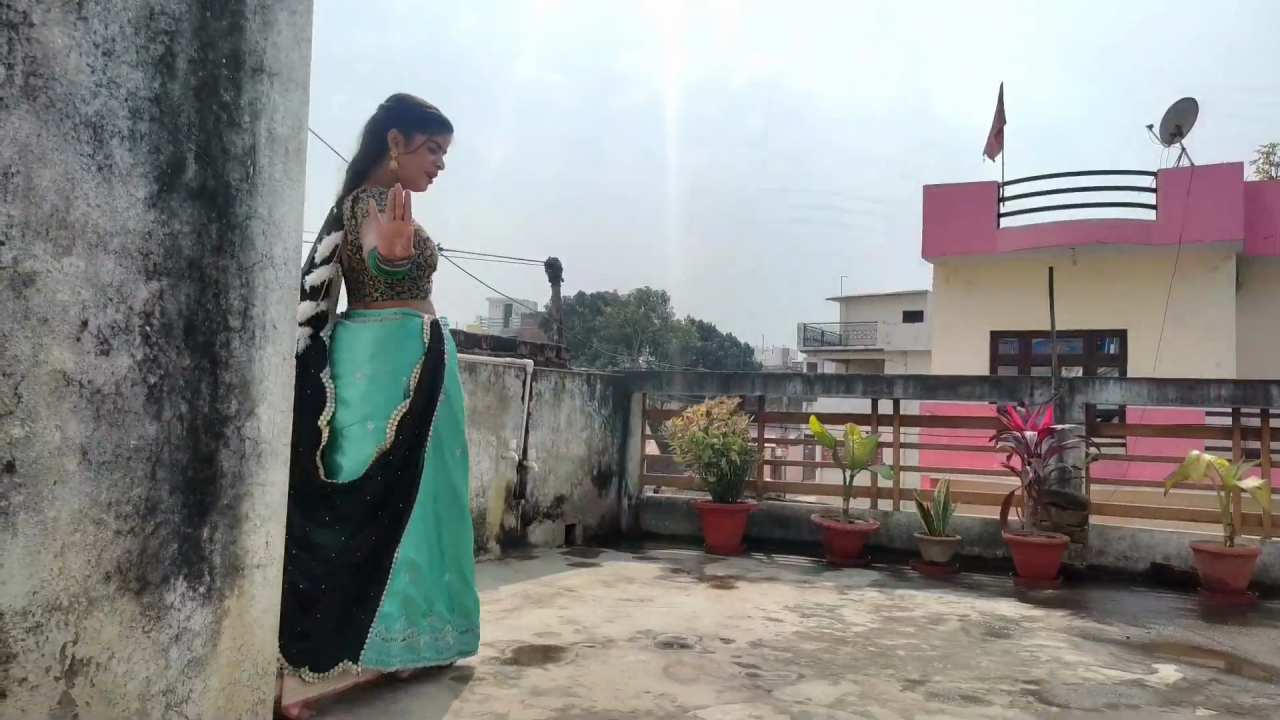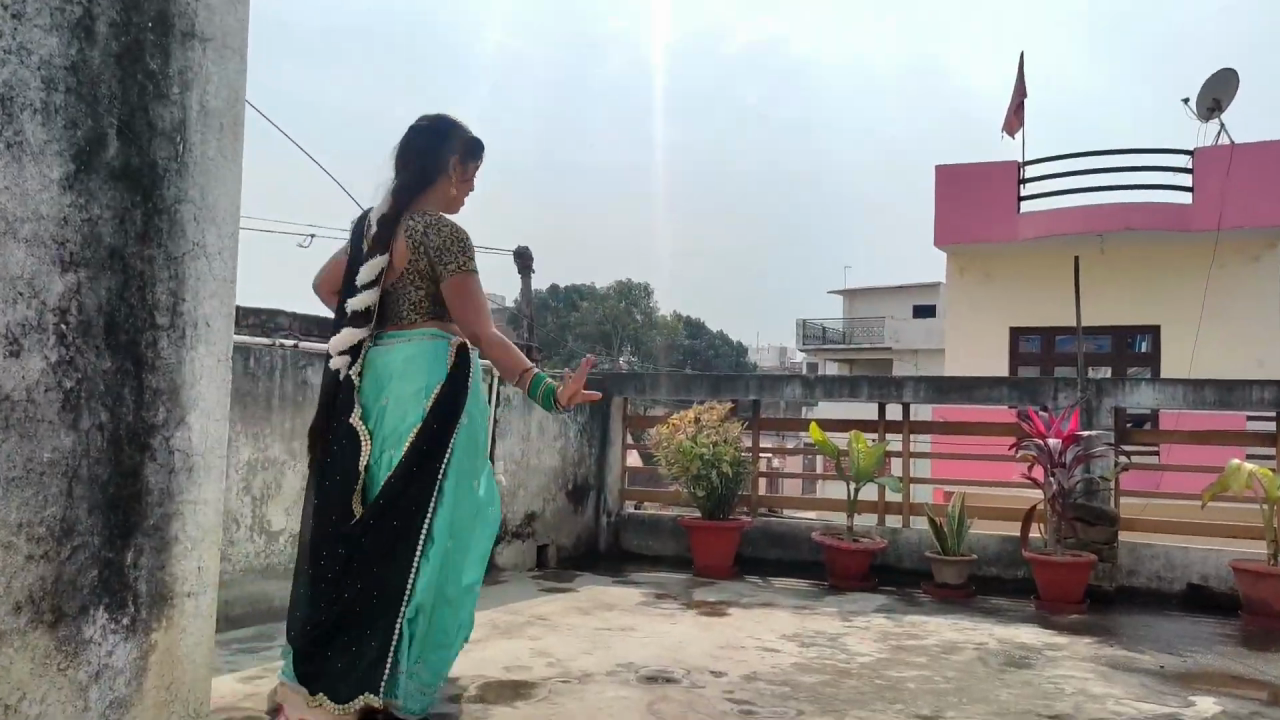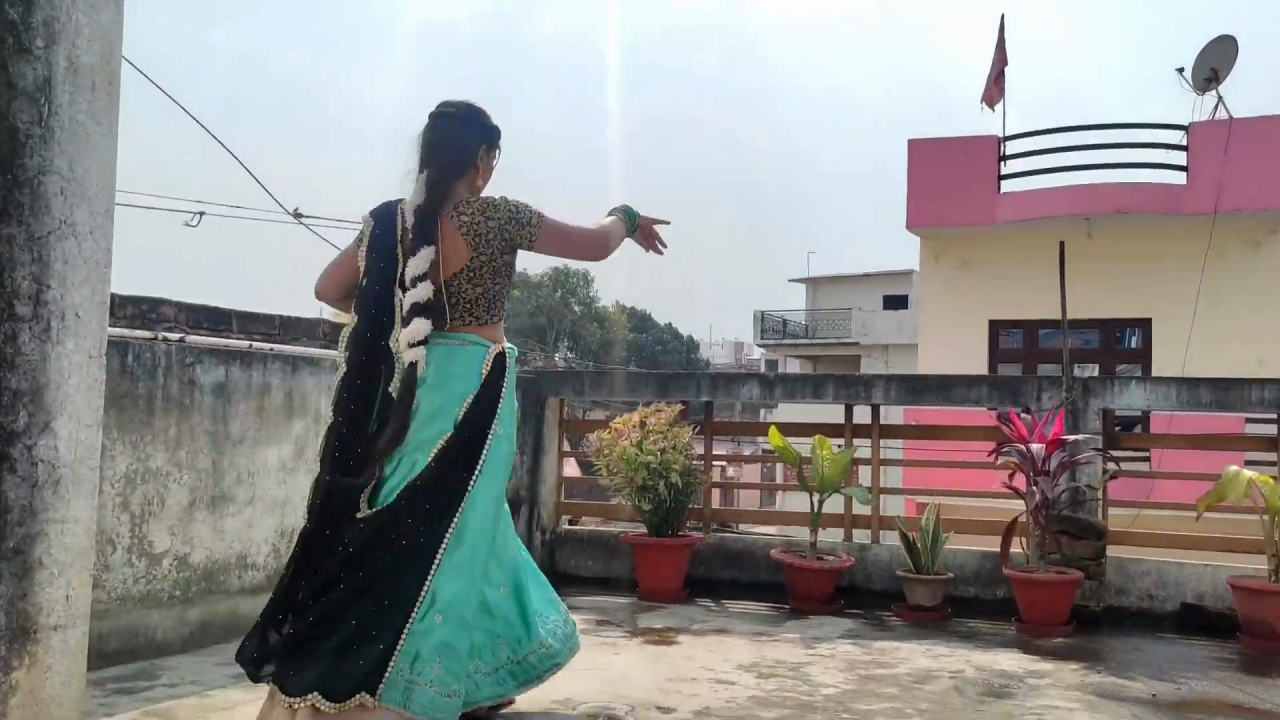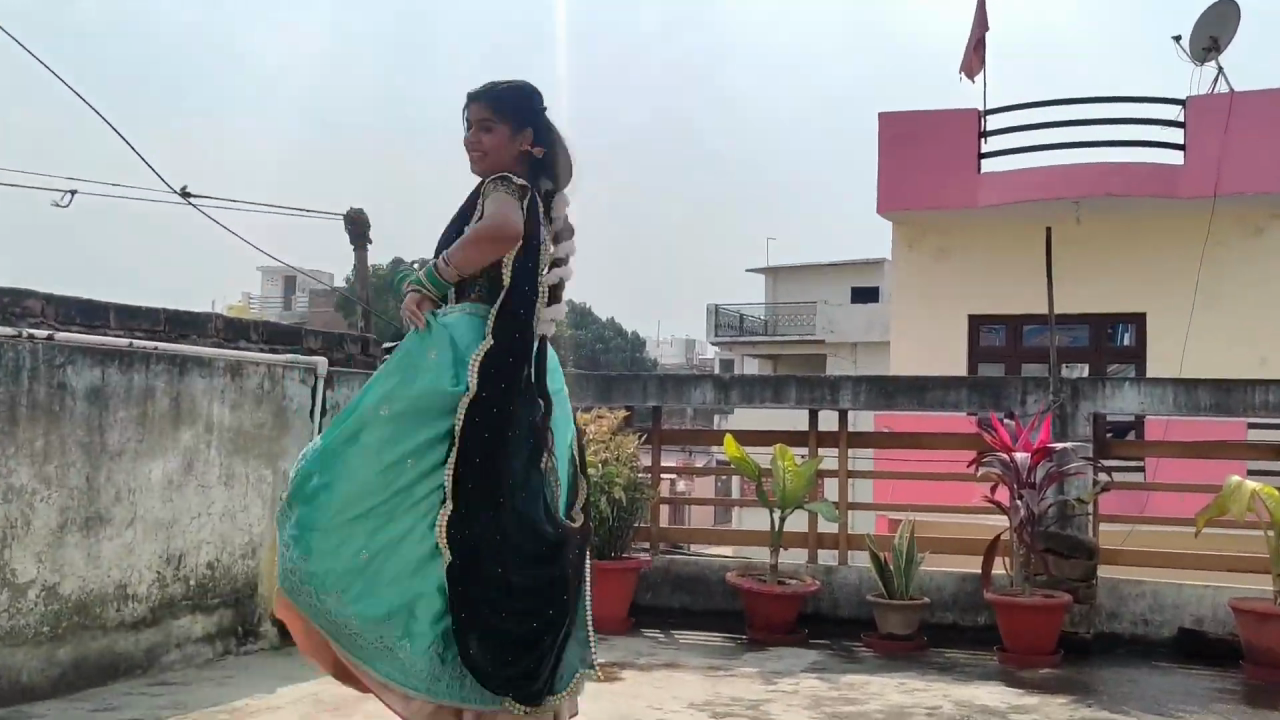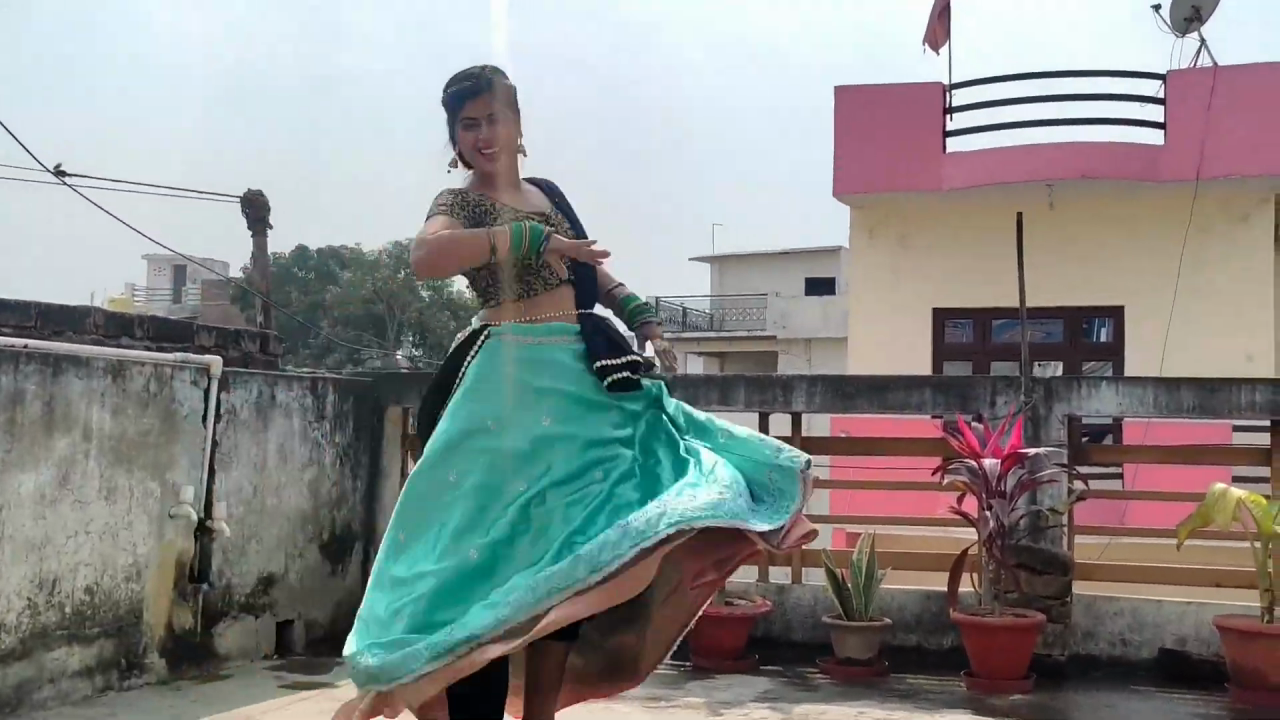
dt=0.4s
person 1, frame 1
left shoulder: (362, 200)
right shoulder: (378, 202)
right elbow: (378, 249)
right wrist: (388, 254)
left hip: (358, 358)
right hip: (400, 357)
left knee: (345, 502)
right knee: (395, 503)
person 1, frame 2
left shoulder: (373, 223)
right shoulder: (441, 231)
left elbow: (326, 285)
right elbow: (481, 332)
right wrist: (548, 391)
left hip: (372, 379)
right hip: (432, 384)
left knee: (373, 522)
right knee: (415, 526)
person 1, frame 3
left shoulder: (391, 220)
right shoulder: (503, 216)
left elbow: (332, 287)
right elbow: (592, 243)
right wrist: (628, 220)
left hip: (406, 387)
right hip: (472, 386)
left knee: (383, 536)
right knee: (429, 540)
person 1, frame 4
left shoulder: (507, 191)
right shoulder: (543, 206)
left elbow: (494, 236)
left wrist: (435, 281)
right wrist: (444, 288)
left hip: (476, 368)
right hip: (524, 379)
right knee: (505, 541)
person 1, frame 5
left shoulder: (545, 195)
right shoulder: (460, 203)
left elbow: (589, 273)
right elbow: (427, 257)
left wrist: (643, 318)
right wrist: (531, 239)
left hip: (588, 380)
right hip: (516, 384)
right knee: (487, 570)
